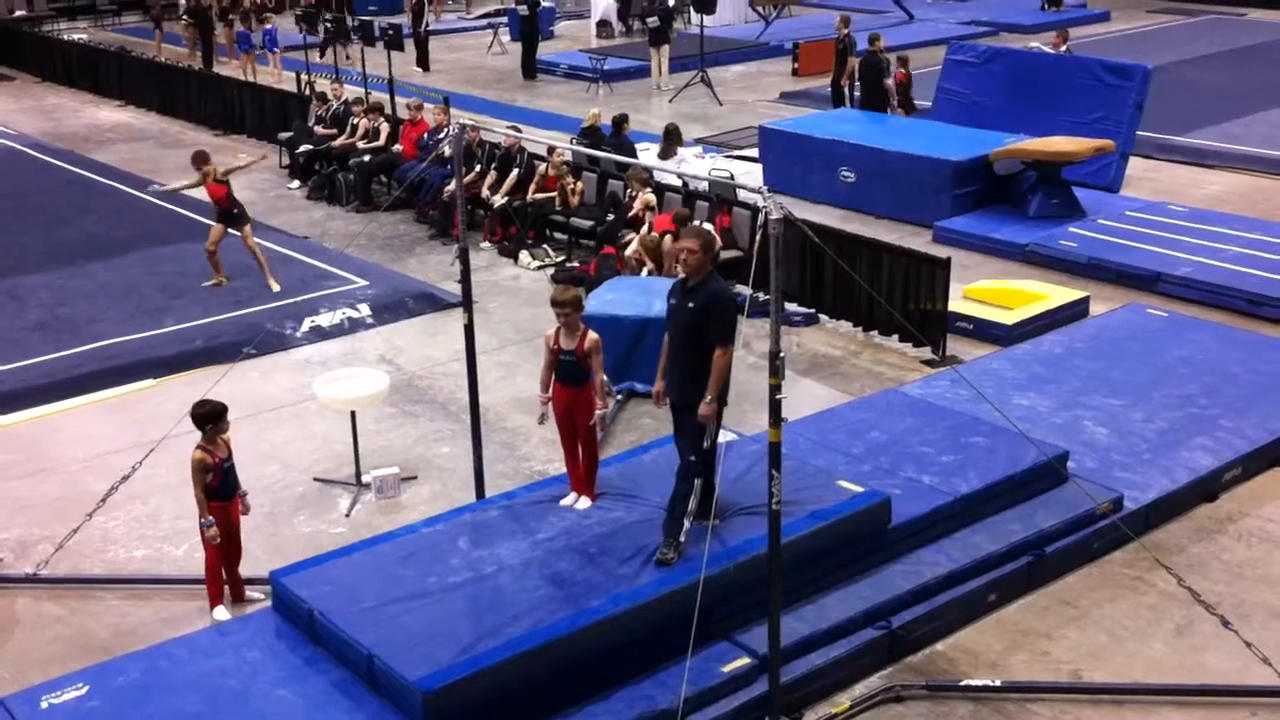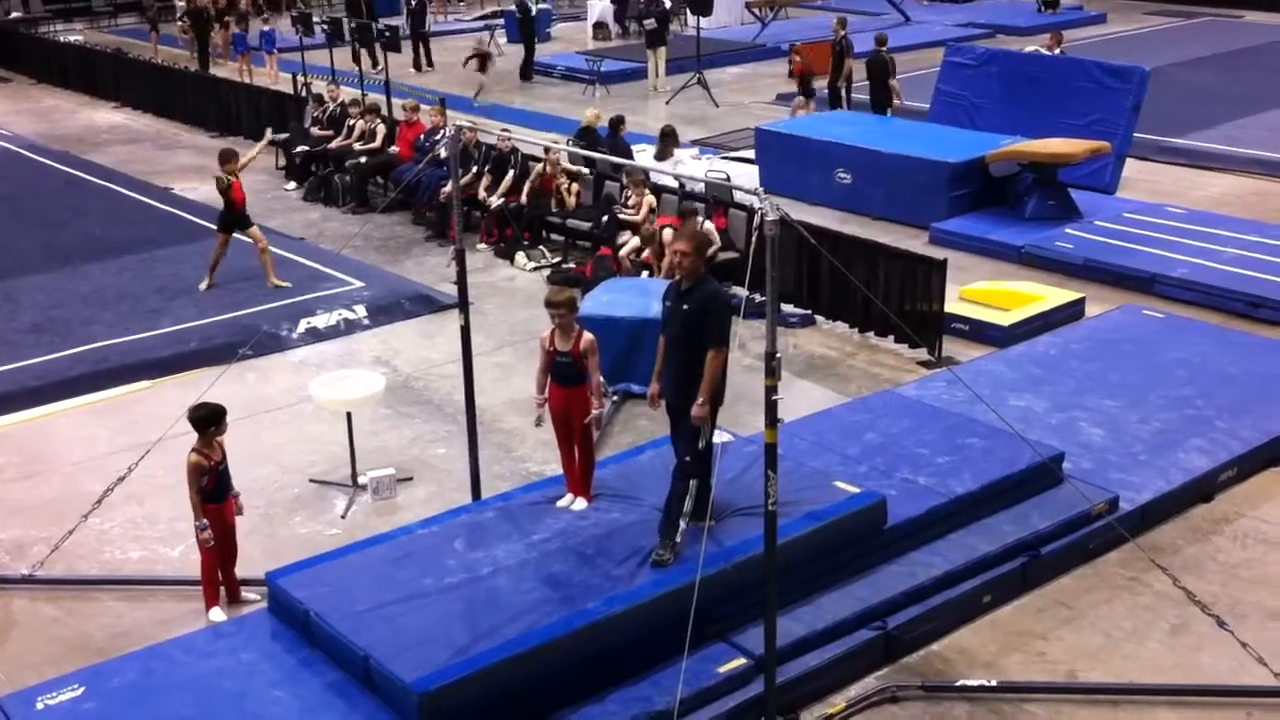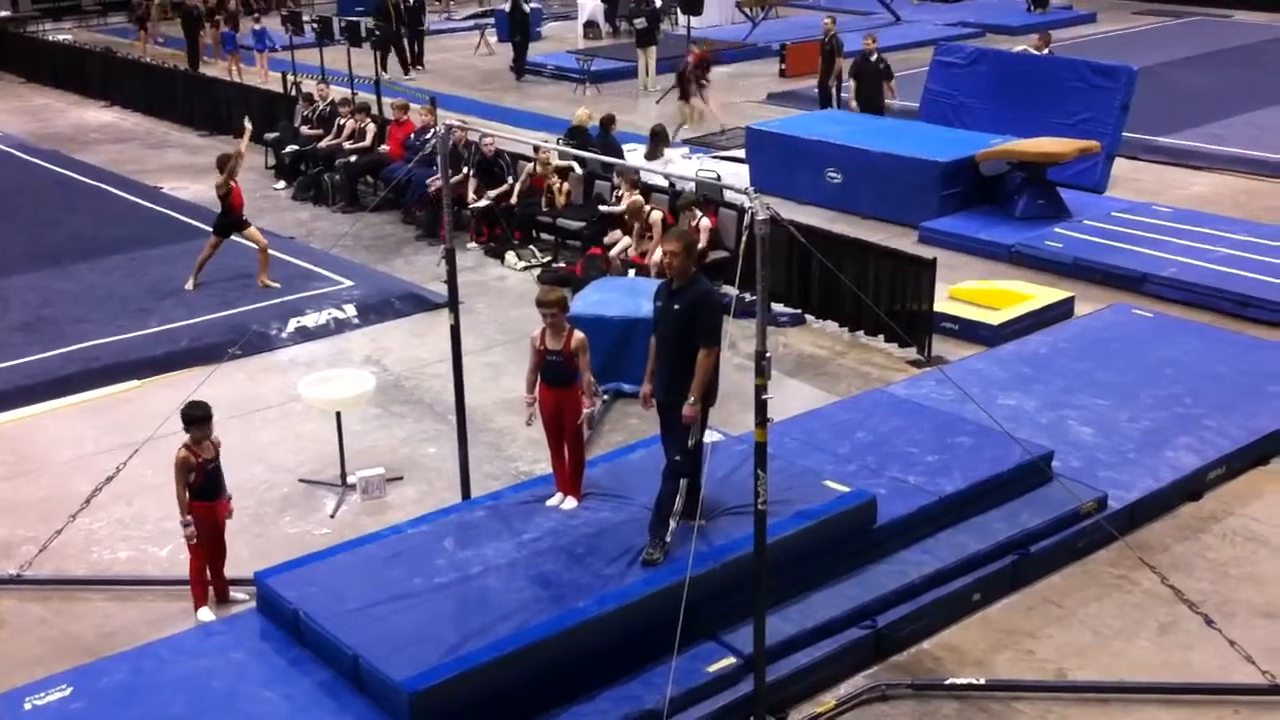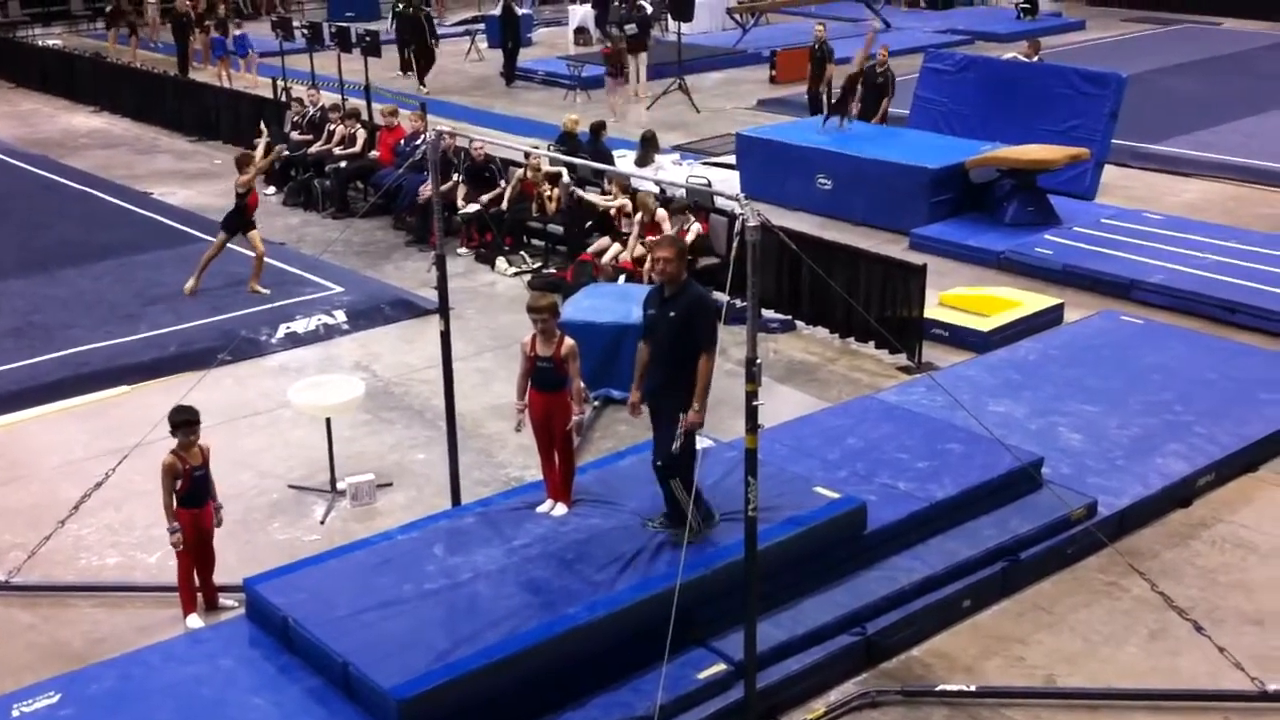
dt=1s
person 1, frame 1
left shoulder: (719, 296)
right shoulder: (677, 288)
left elbow: (723, 351)
left wrist: (711, 399)
right wrist: (661, 378)
left hip: (702, 395)
right hip: (679, 390)
left knee: (692, 464)
right knee: (692, 455)
left ankle: (673, 536)
right ankle: (704, 509)
person 1, frame 2
left shoulder: (714, 297)
right shoulder: (672, 290)
left elbow: (717, 352)
left wrist: (703, 401)
right wrist: (656, 380)
left hip: (699, 395)
right hip: (675, 390)
left knee: (687, 464)
right knee: (692, 456)
left ankle: (669, 536)
right ankle: (700, 509)
person 1, frame 3
left shoulder: (705, 296)
right shoulder: (663, 290)
left elbow: (708, 351)
left wrist: (694, 400)
right wrist: (648, 380)
left hip: (690, 394)
right hip: (666, 389)
left knee: (678, 463)
right knee: (679, 456)
left ankle: (659, 535)
right ankle: (690, 508)
person 1, frame 4
left shoulder: (699, 302)
right shoulder: (653, 297)
left elbow: (707, 356)
left wrist: (698, 406)
right wrist: (636, 387)
left hip: (683, 398)
right hip: (657, 393)
left knee: (666, 462)
right knee: (675, 459)
left ankle: (700, 517)
right ankle: (677, 514)
person 2, frame 1
left shoulder: (591, 339)
right shoulder: (551, 337)
left elbow: (598, 375)
right elbow: (547, 370)
left wrist: (600, 407)
right wrist: (544, 401)
left hip: (583, 395)
right hip: (561, 395)
left knee: (588, 445)
right knee: (568, 444)
left ankle: (588, 492)
right ankle: (575, 488)
person 2, frame 2
left shoulder: (586, 340)
right shoulder: (546, 338)
left elbow: (594, 375)
right elbow: (543, 372)
left wrist: (597, 407)
right wrist: (540, 403)
left hip: (579, 395)
right hip: (557, 396)
left knee: (584, 445)
right knee: (564, 445)
left ankle: (584, 493)
right ankle: (571, 489)
person 2, frame 3
left shoulder: (577, 339)
right shoulder: (537, 337)
left elbow: (585, 374)
right elbow: (533, 370)
left wrist: (588, 405)
right wrist: (530, 401)
left hip: (570, 395)
right hip: (547, 395)
left knee: (574, 445)
right knee: (555, 445)
left ankle: (574, 492)
right ankle: (561, 489)
person 2, frame 4
left shoulder: (568, 345)
right shoulder: (527, 344)
left elbow: (575, 380)
right elbow: (523, 377)
left wrist: (578, 412)
right wrist: (520, 408)
left hip: (560, 402)
right hip: (537, 402)
left knee: (564, 452)
right knee: (545, 451)
left ankle: (564, 499)
right ankle: (551, 496)
person 3, frame 1
left shoulder: (225, 440)
right shoulder: (200, 457)
right elbow: (199, 492)
left wrist: (242, 495)
right wrist: (208, 523)
left hip: (231, 504)
right hip: (214, 510)
left knee: (234, 552)
right knee: (215, 558)
left ankle: (238, 592)
right ankle: (217, 603)
person 3, frame 2
left shoulder: (219, 443)
right shoulder: (196, 459)
right elbow: (194, 494)
left wrist: (235, 496)
right wrist: (201, 525)
left hip: (225, 506)
right hip: (209, 512)
left knee: (229, 552)
right knee: (211, 559)
left ankle: (234, 593)
right ankle: (212, 605)
person 3, frame 3
left shoulder: (215, 443)
right shoulder: (185, 456)
right elbow: (180, 490)
left wrist: (227, 499)
right wrist: (186, 522)
left hip: (217, 505)
right hip: (199, 510)
left knee: (218, 552)
right knee: (200, 558)
left ankle: (222, 592)
right ankle: (201, 604)
person 3, frame 4
left shoulder: (204, 450)
right shoulder: (171, 462)
right elbow: (167, 497)
left wrist: (217, 507)
right wrist: (173, 528)
left hip: (205, 512)
right hip: (185, 516)
left knee: (207, 558)
right knee: (187, 564)
left ankle: (212, 599)
right ankle: (190, 611)
